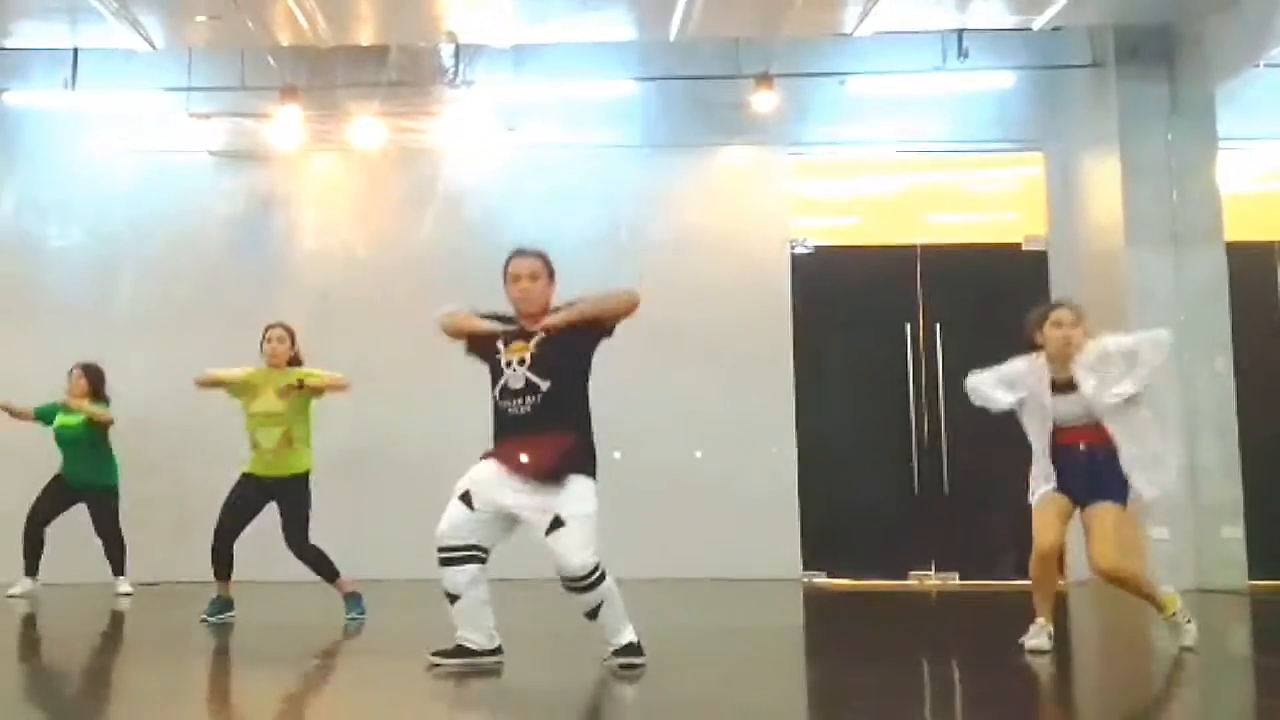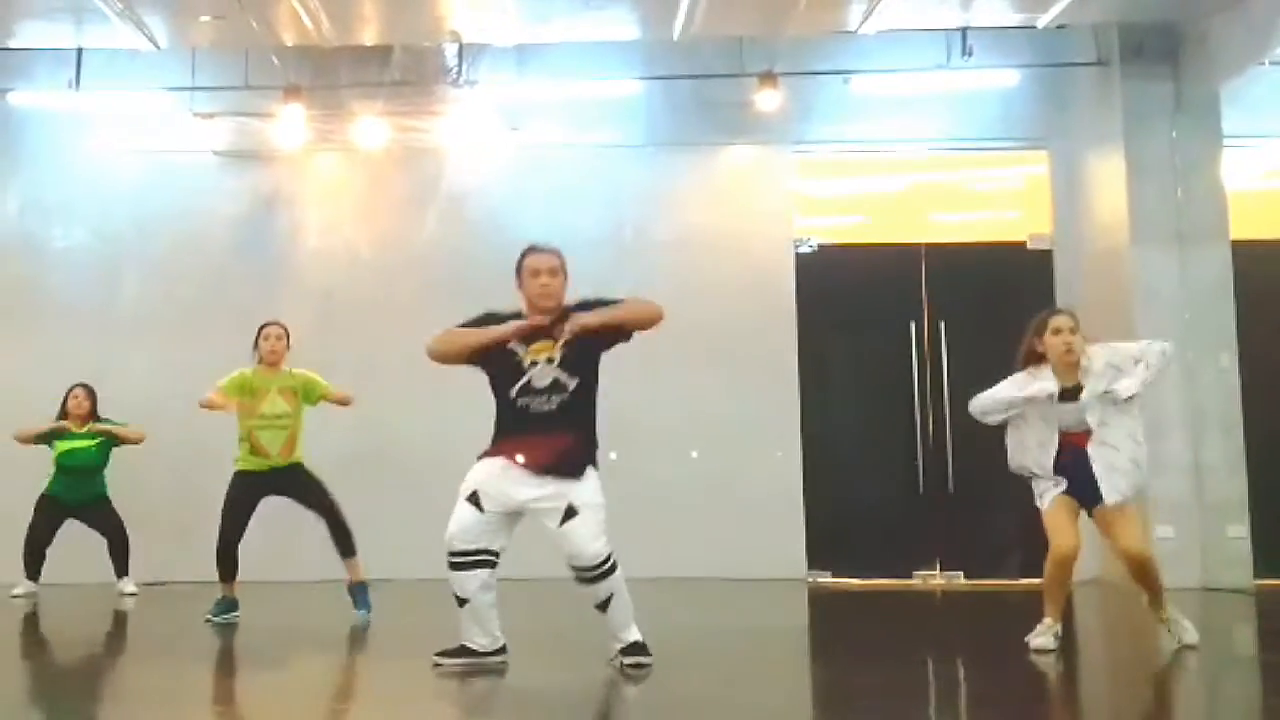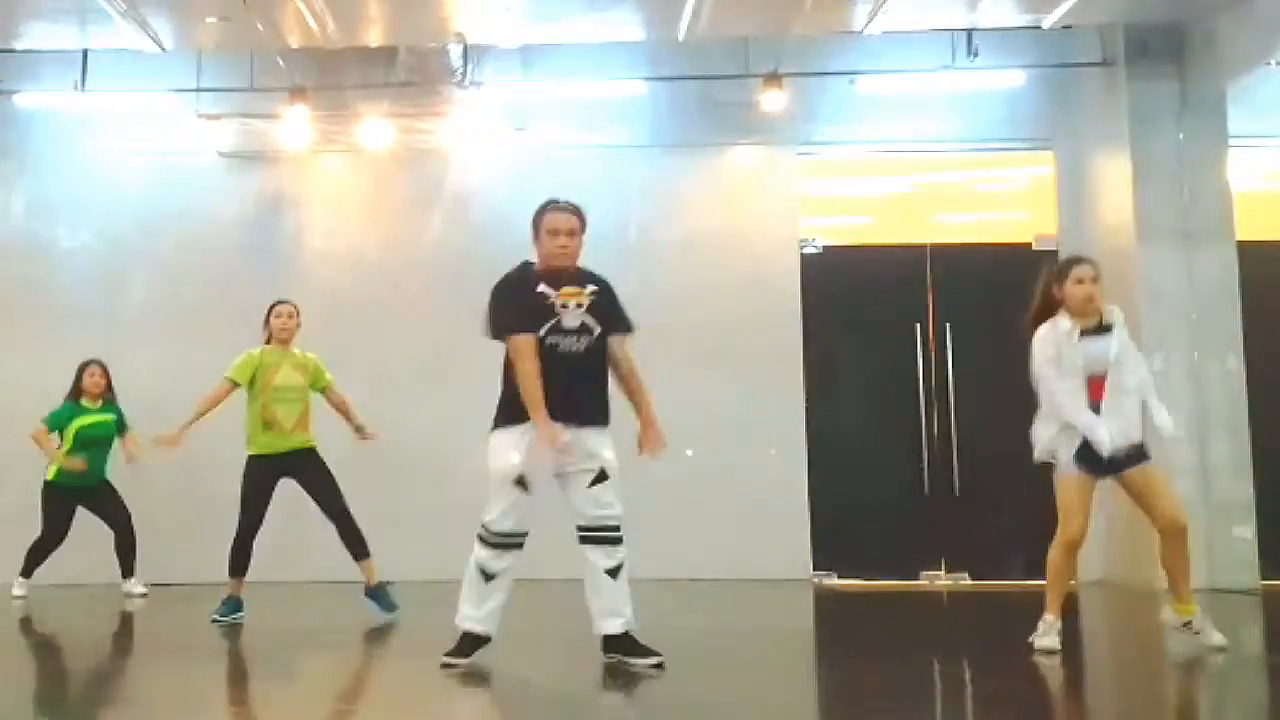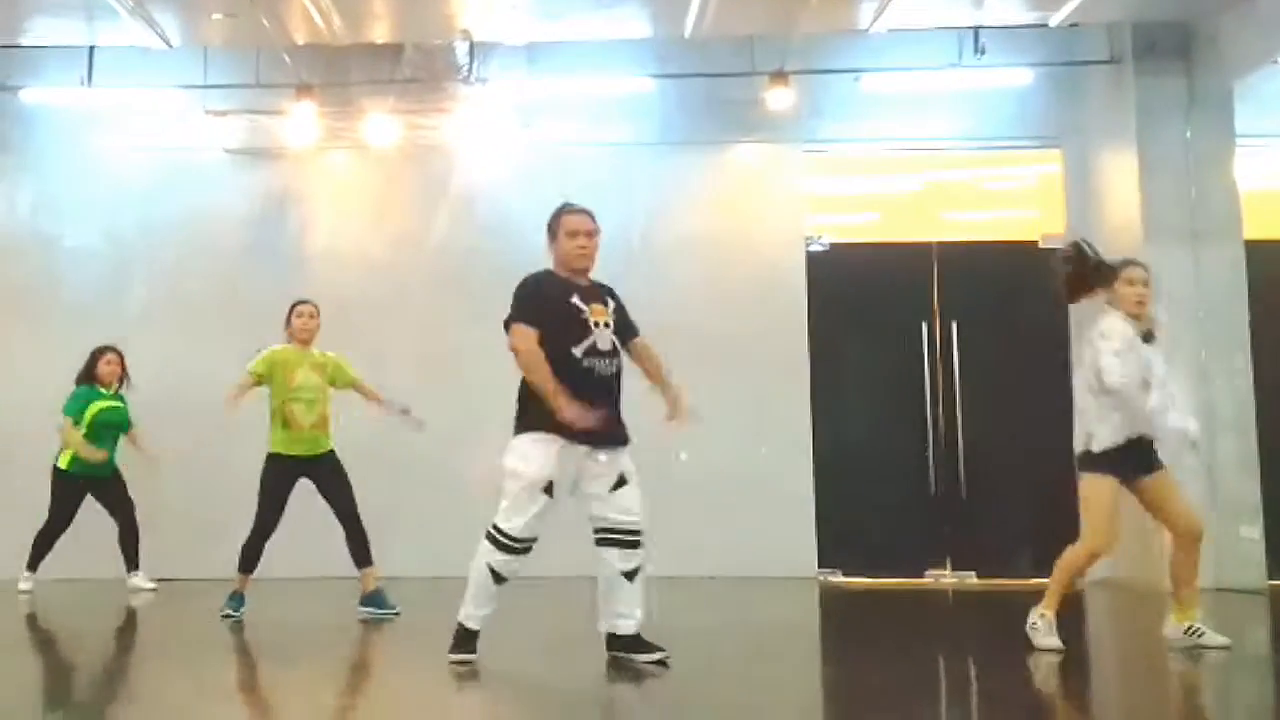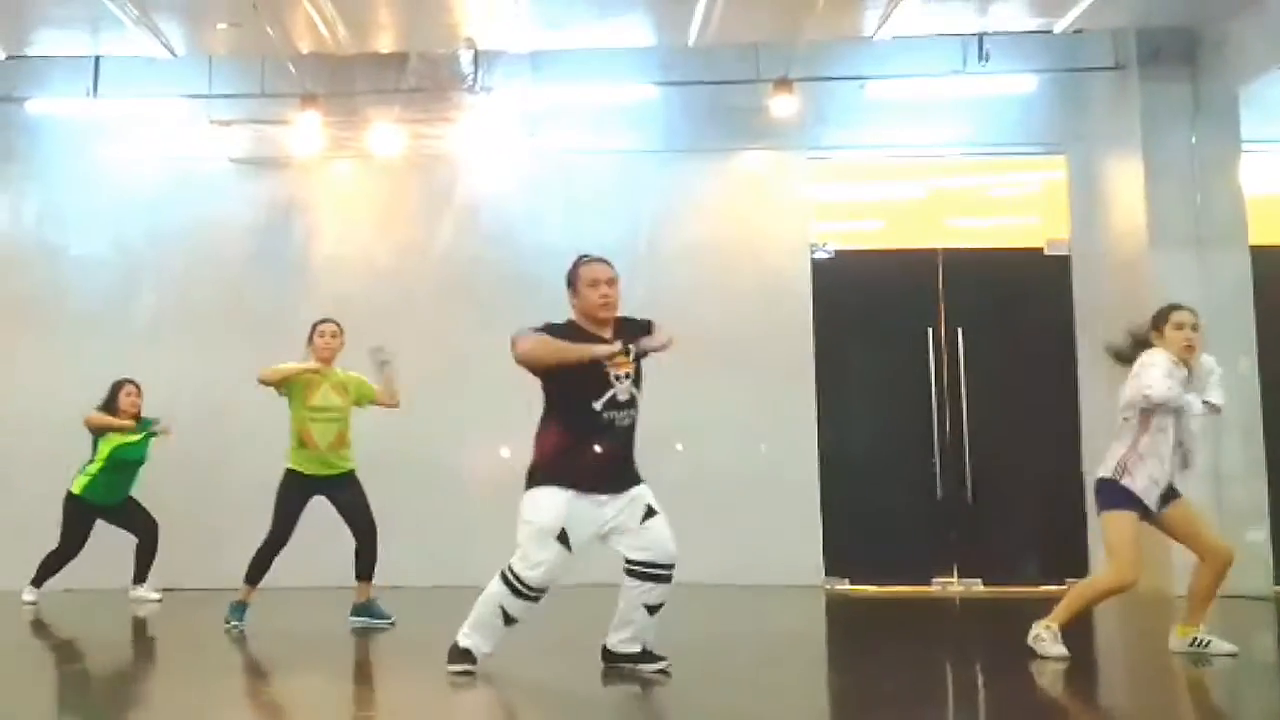
dt=0.2s
person 1, frame 1
left shoulder: (572, 326)
right shoulder: (496, 330)
left elbow: (627, 300)
right elbow: (450, 321)
left wrist: (565, 317)
right wrist: (489, 327)
left hip: (565, 474)
right hip: (503, 468)
left knee: (577, 565)
right knee: (453, 537)
left ankle: (624, 640)
right ankle: (479, 643)
person 1, frame 2
left shoulder: (586, 318)
right shoulder: (497, 326)
left elbow: (652, 312)
right elbow: (437, 349)
left wrist: (592, 322)
right wrist: (504, 332)
left hip: (571, 468)
right hip: (506, 462)
left knee: (592, 557)
right knee: (464, 543)
left ankle: (627, 640)
right ankle: (483, 643)
person 1, frame 3
left shoulder: (597, 288)
right shoulder: (516, 284)
left elbow: (619, 353)
right elbow: (522, 351)
left wrist: (647, 420)
right wrist: (542, 421)
left hip: (589, 426)
right hip: (526, 426)
left knee: (603, 527)
right knee: (502, 529)
left ankle: (615, 634)
right ankle: (474, 631)
person 1, frame 4
left shoulder: (607, 296)
right shoulder: (538, 290)
left elbow: (637, 345)
right elbow: (522, 343)
left wrist: (669, 392)
right wrist: (561, 402)
left hip: (607, 437)
right hip: (546, 432)
left knee: (623, 531)
right knee: (514, 529)
left ankle: (622, 634)
right ankle: (469, 625)
person 1, frame 5
left shoulder: (628, 331)
right shoulder: (557, 336)
left elbow: (655, 335)
right elbow: (524, 349)
left wrist: (657, 340)
right wrist: (595, 350)
left hip: (621, 482)
right hip: (560, 482)
left knee: (659, 558)
right knee: (531, 575)
left ankle: (625, 647)
right ankle: (469, 644)
person 2, frame 1
left shoulder: (1101, 353)
right shoulder: (1027, 369)
left elbow: (1159, 340)
right elbow: (976, 381)
left wrist: (1132, 384)
right wrist: (1002, 397)
left hip: (1105, 471)
right hip: (1056, 471)
left knee: (1108, 565)
right knee: (1045, 546)
left ankle: (1169, 606)
right ankle: (1043, 622)
person 2, frame 2
left shoulder: (1104, 359)
right shoulder: (1028, 382)
left elbow: (1160, 349)
right elbow: (979, 407)
left wrist: (1132, 383)
right wrist: (1033, 391)
left hip: (1104, 471)
right hip: (1055, 474)
left knee: (1135, 550)
right knee: (1064, 548)
left ankle: (1162, 610)
right ankle: (1050, 624)
person 2, frame 3
left shoulder: (1114, 322)
right shoulder: (1049, 336)
left elbow: (1134, 375)
right elbow: (1051, 393)
left wrist: (1159, 411)
right wrist: (1088, 426)
left hip: (1123, 436)
right hip: (1076, 440)
left knee: (1174, 522)
right knee: (1071, 534)
left ankle: (1185, 611)
right ankle: (1050, 621)
person 2, frame 4
left shoulder: (1149, 331)
right shoulder: (1110, 330)
left elbow: (1156, 389)
right elbow: (1115, 380)
left wrist: (1182, 420)
right wrist: (1167, 414)
left hip: (1138, 447)
right hip: (1102, 445)
left knee: (1190, 529)
right knee: (1097, 542)
left ankle: (1183, 620)
right ankle: (1044, 614)
person 2, frame 5
left shoulder: (1195, 367)
right shoulder: (1154, 362)
left elbow: (1211, 378)
right elbow: (1156, 391)
left wrist: (1211, 397)
right wrist: (1188, 398)
left hip: (1157, 483)
right hip: (1120, 483)
left knee: (1219, 554)
right knee: (1123, 576)
left ankle: (1189, 632)
right ankle: (1047, 628)
person 3, frame 1
left shoulder: (302, 379)
right shoulder: (247, 378)
left elbow: (342, 383)
right elbow: (201, 381)
left wrist: (301, 380)
right wrist: (223, 377)
left hip: (294, 475)
right hip: (256, 476)
left knee: (298, 545)
right knee: (222, 535)
left ankle: (350, 594)
right ankle: (223, 599)
person 3, frame 2
left shoulder: (301, 380)
right shoulder: (241, 380)
left elbow: (338, 399)
right elbow: (207, 399)
left wrist: (346, 398)
right wrist: (227, 404)
left hip: (288, 468)
right hip: (249, 472)
left knee: (330, 511)
right knee: (228, 536)
left ankle: (357, 583)
right ankle: (227, 600)
person 3, frame 3
left shoulder: (310, 362)
right shoulder: (254, 360)
left elbow: (334, 396)
right elbow: (219, 394)
left wrist: (358, 425)
right wrist: (184, 428)
left hip: (303, 452)
right hip: (263, 456)
left knee: (340, 513)
right knee: (248, 528)
left ankle: (374, 584)
right ankle: (233, 599)
person 3, frame 4
left shoulder: (329, 362)
right shoulder: (274, 357)
left elbow: (362, 388)
right elbow: (246, 382)
left wrist: (392, 406)
right wrist: (235, 397)
left hip: (323, 455)
right hip: (282, 456)
left knee: (351, 519)
right knee: (264, 526)
left ankle: (371, 593)
right ankle: (238, 594)
person 3, frame 5
left shoulder: (352, 382)
right shoulder: (295, 372)
left elbow: (392, 401)
right elbow: (264, 377)
left wrist: (384, 368)
right wrist: (308, 368)
left hip: (340, 473)
right hip: (299, 472)
left knee: (367, 532)
right knee: (276, 540)
left ankle: (364, 603)
right ankle: (241, 602)
person 4, frame 1
left shoulder: (95, 410)
right shoulder: (57, 408)
left elbow: (107, 419)
right elbow: (27, 414)
left wrist: (80, 405)
left hip: (101, 483)
right hip: (67, 480)
left knee: (108, 530)
right knee: (34, 522)
left ankle: (121, 578)
right ankle: (30, 579)
person 4, frame 2
left shoulder: (104, 428)
right shoulder: (57, 429)
left elbow: (139, 437)
right elbow: (19, 436)
left wrist: (110, 429)
right wrist: (51, 428)
left hip: (93, 498)
right hip: (56, 498)
left knee: (116, 532)
right knee: (36, 540)
left ankle: (123, 580)
right ankle: (30, 582)
person 4, frame 3
left shoulder: (113, 410)
right shoulder: (68, 410)
left elbow: (126, 434)
right elbow: (37, 433)
left wrist: (131, 449)
right wrist: (60, 460)
left hip: (96, 483)
right hip: (62, 484)
left knee: (124, 524)
right knee: (52, 536)
left ankle: (129, 581)
right ankle: (22, 579)
person 4, frame 4
left shoulder: (119, 400)
right shoulder: (84, 394)
left elbow: (128, 429)
right elbow: (66, 427)
left wrist: (142, 450)
right wrist: (85, 450)
left hip: (105, 472)
right hip: (71, 471)
left knee: (127, 516)
right knee: (57, 524)
left ankle: (133, 575)
right ankle: (29, 573)
person 4, frame 5
left shoulder: (145, 425)
right shoulder: (106, 424)
left elbow: (160, 427)
right elbow: (90, 419)
left wrist: (161, 428)
right wrist: (124, 425)
left hip: (117, 500)
right hip: (84, 497)
left knee: (149, 531)
right knee: (68, 549)
left ankle: (138, 586)
right ankle: (33, 587)
